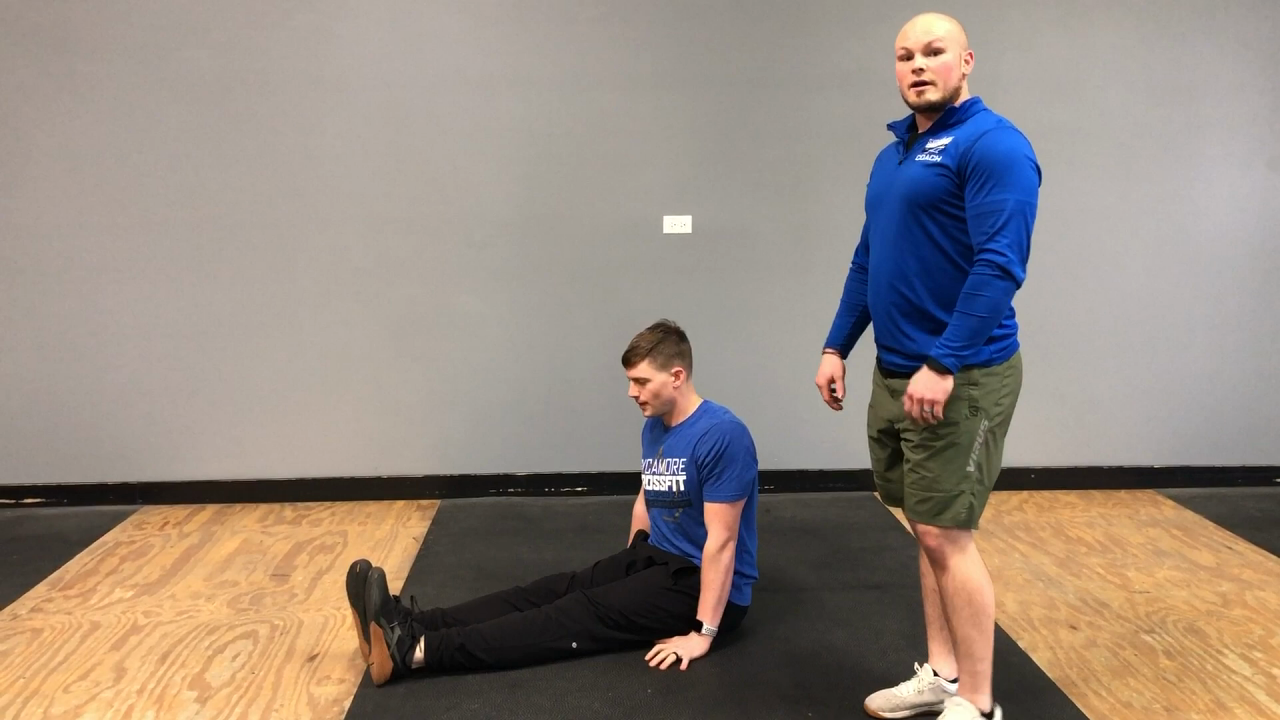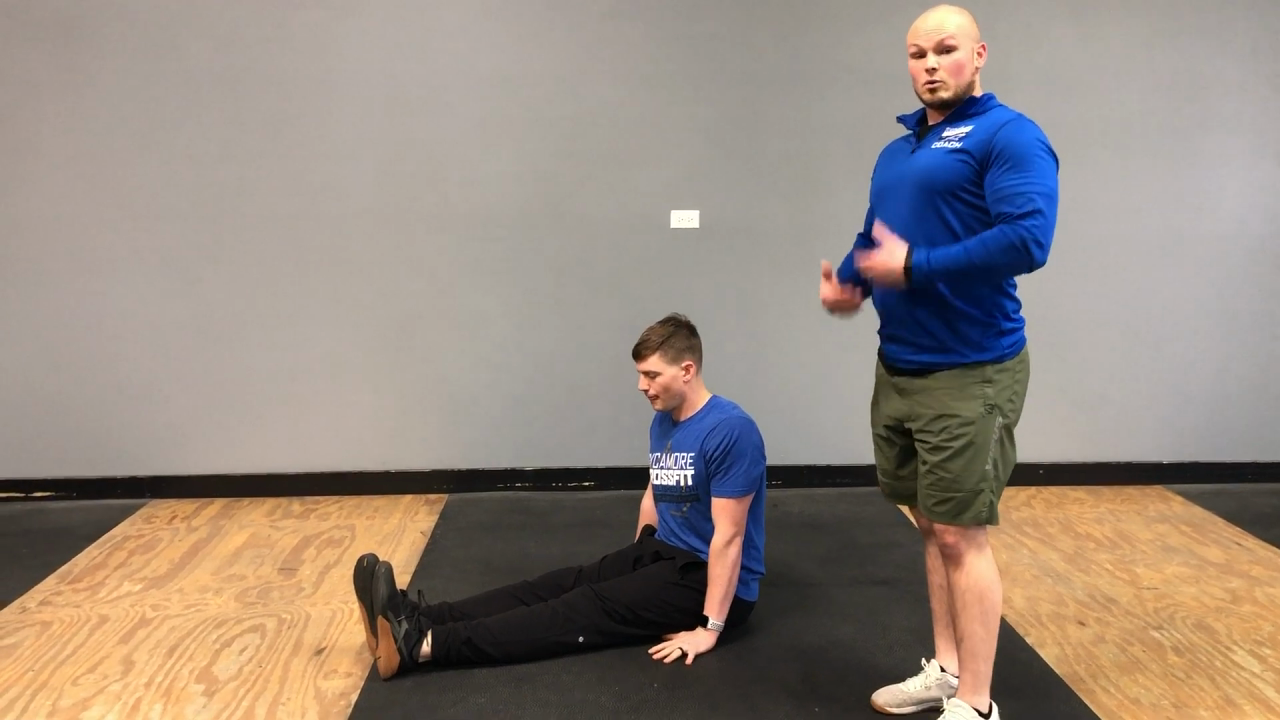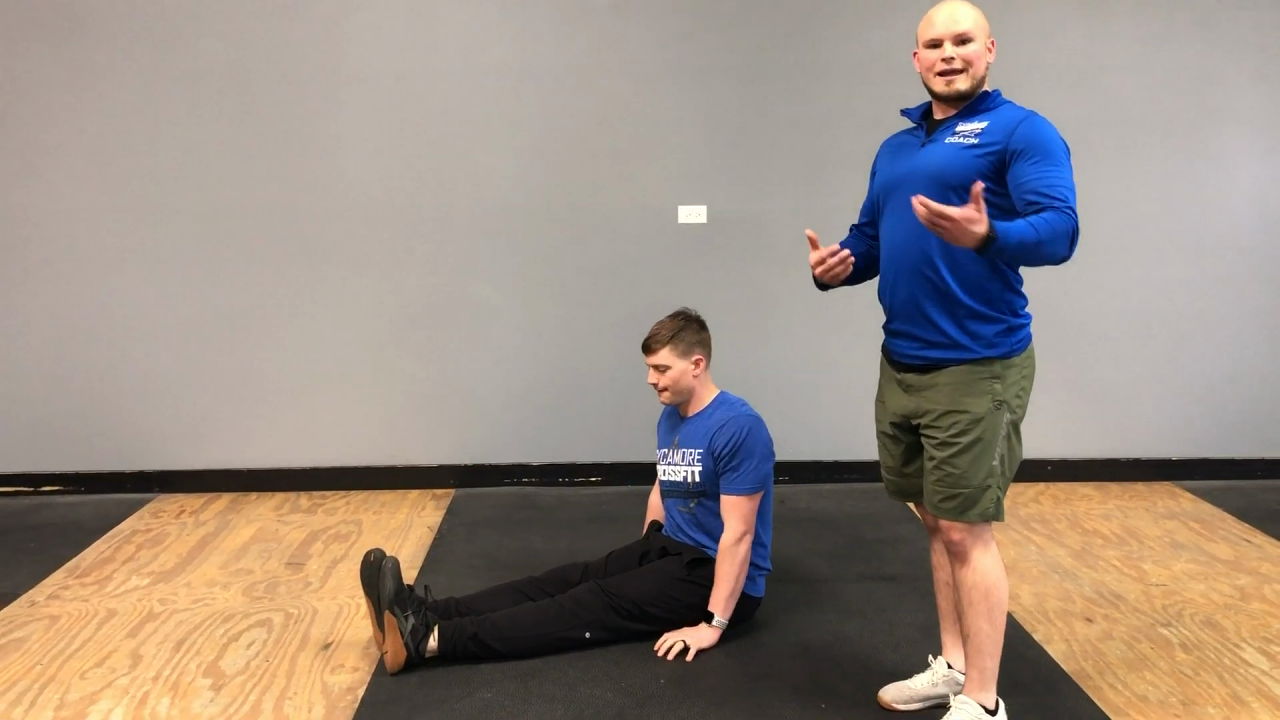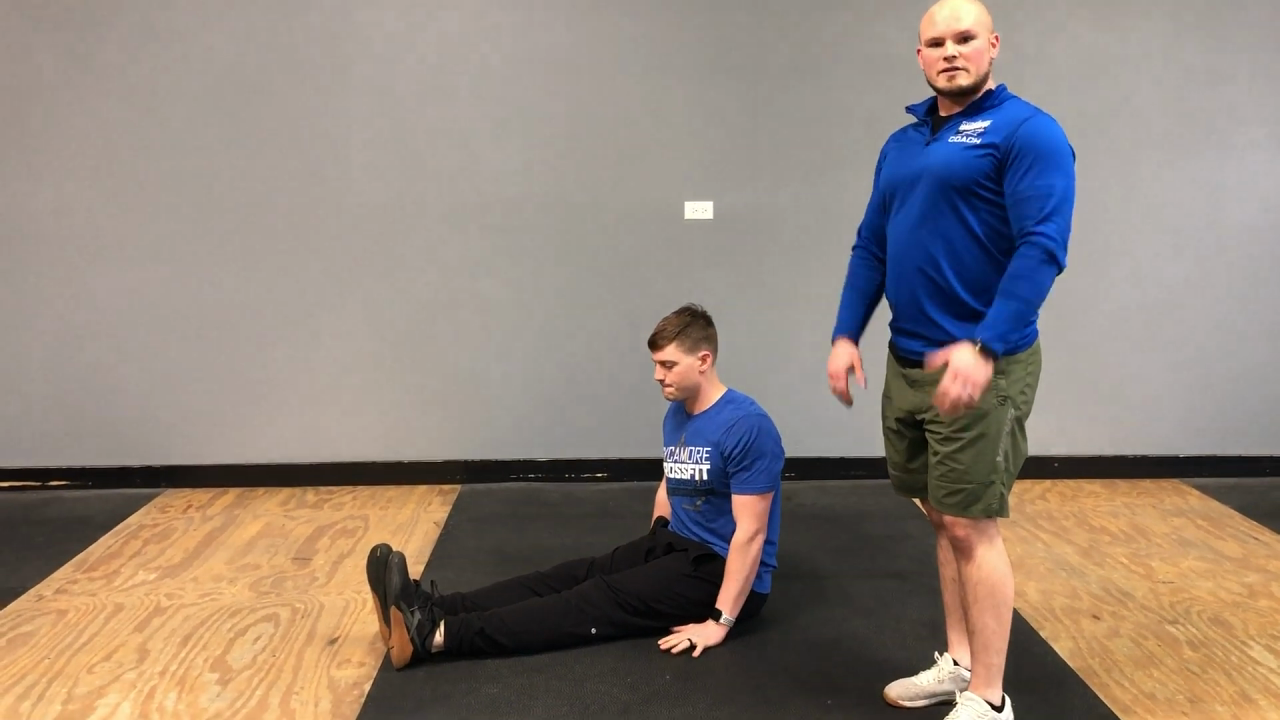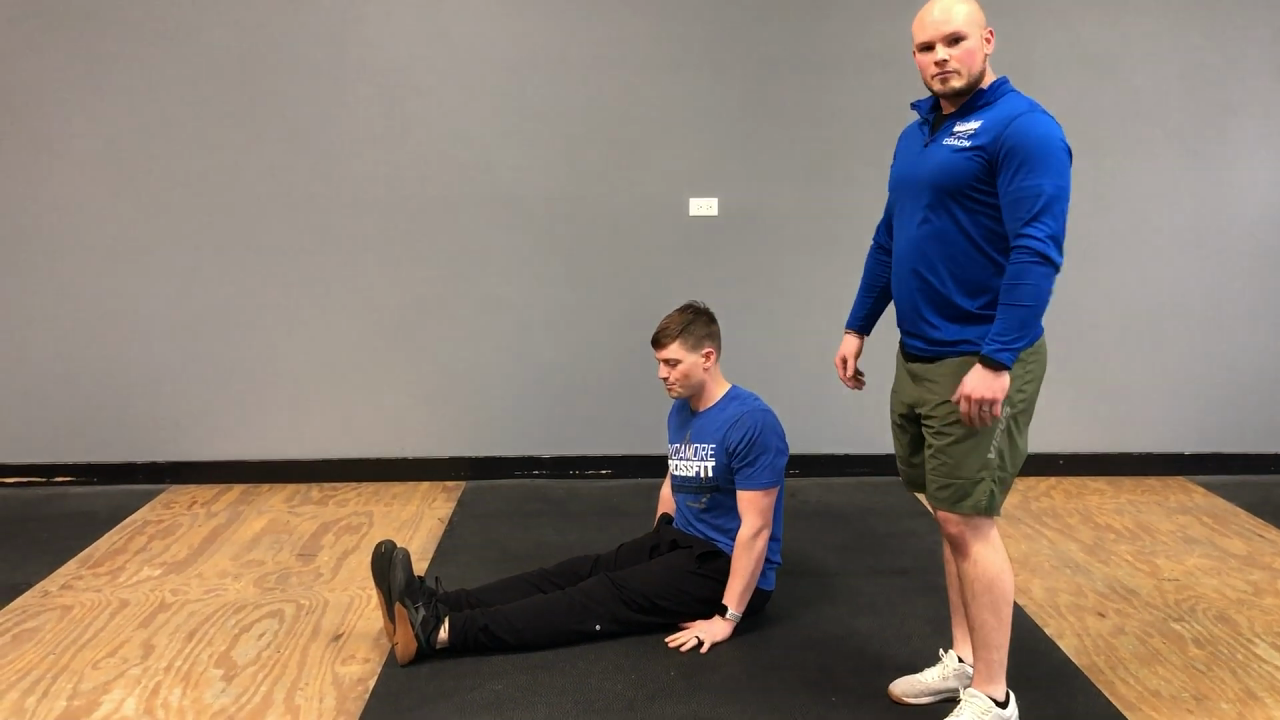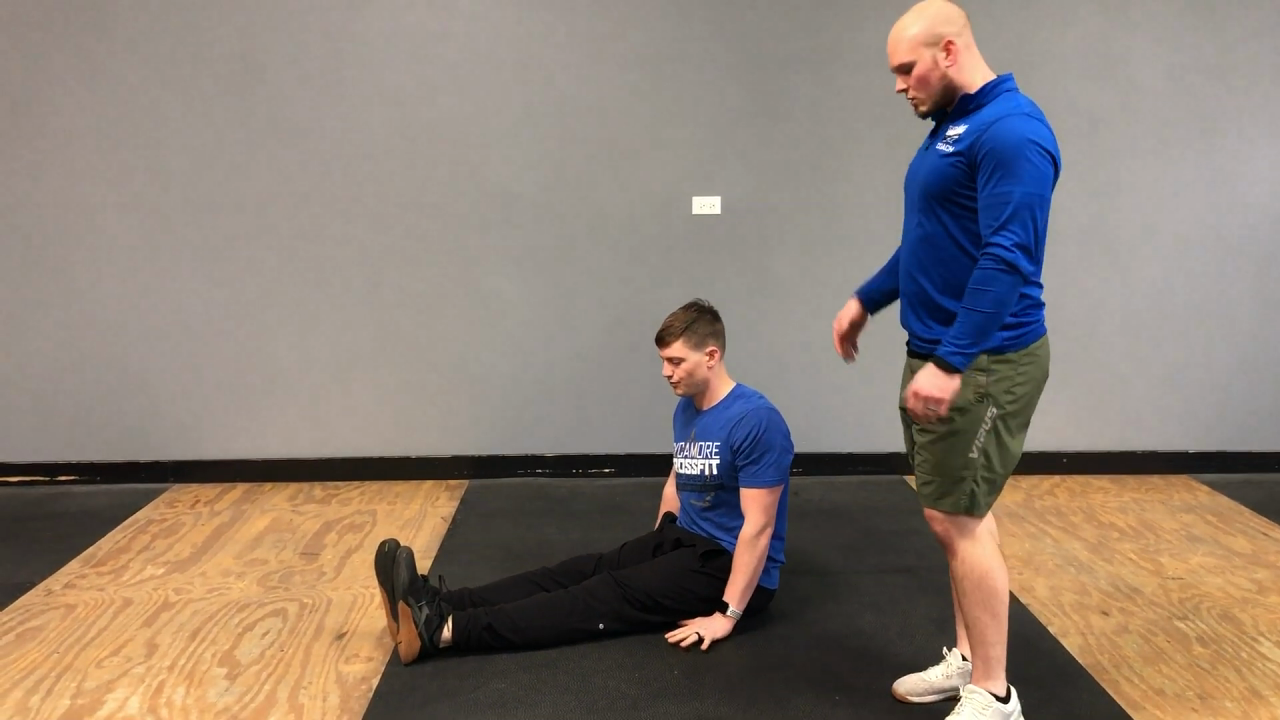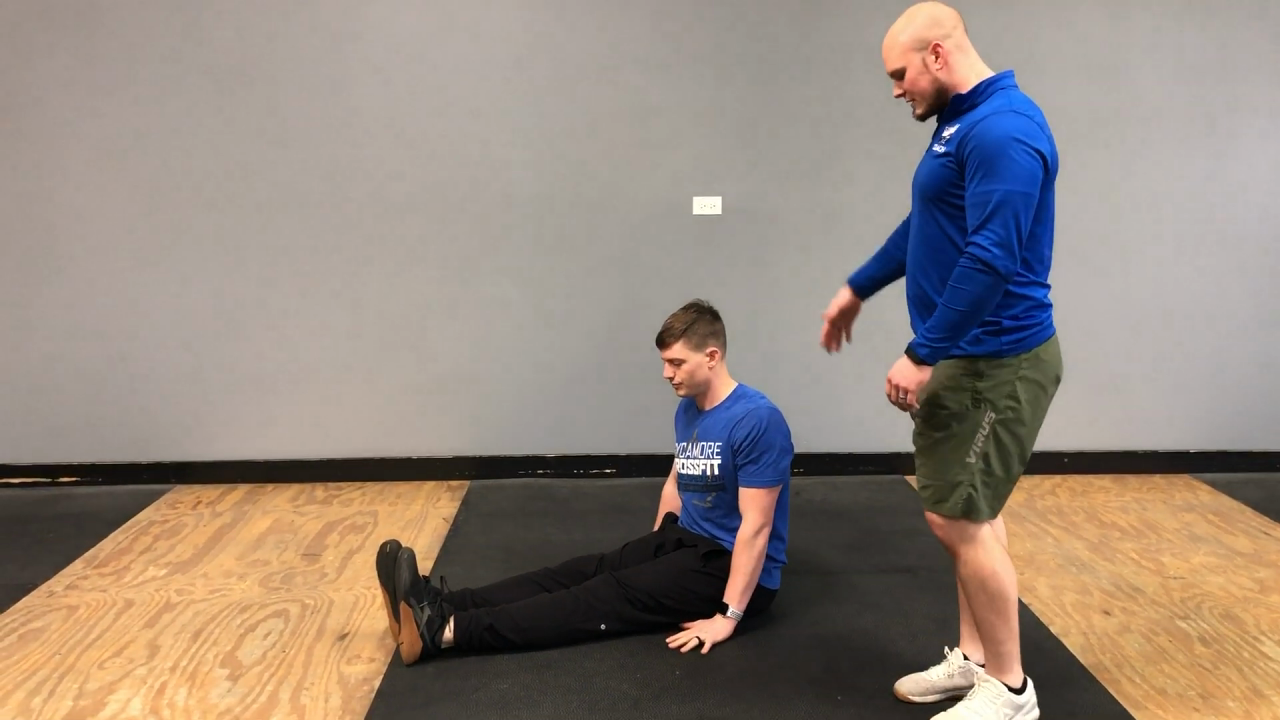
dt=0.3s
person 1, frame 1
left shoulder: (993, 145)
right shoulder: (893, 155)
left elbow: (1002, 264)
right elbow: (868, 258)
left wrist: (944, 366)
right wrist: (837, 345)
left hip: (961, 377)
right hip: (898, 373)
left knee: (946, 536)
right knee: (926, 530)
person 1, frame 2
left shoulder: (1010, 137)
right shoulder: (897, 151)
left elbow: (1026, 240)
right elbow: (872, 245)
left wrist: (914, 269)
right wrist: (844, 281)
left hip: (970, 372)
right hip: (898, 371)
left knee: (961, 536)
right knee: (932, 526)
person 1, frame 3
left shoulder: (1022, 132)
right shoulder: (896, 148)
left elbow: (1056, 229)
right elbow: (871, 236)
left wrist: (988, 238)
right wrist: (837, 263)
left hip: (977, 369)
right hip: (901, 365)
left knee: (967, 532)
right knee: (936, 522)
person 1, frame 4
left shoulder: (1026, 132)
right shoulder: (901, 143)
left elbow: (1043, 248)
right elbow: (872, 243)
left wrist: (983, 345)
right wrist: (845, 332)
left hip: (979, 366)
right hip: (906, 363)
left knee: (972, 527)
right knee: (941, 518)
person 1, frame 5
left shoulder: (1023, 129)
right shoulder: (916, 135)
left elbow: (1035, 253)
right elbow: (889, 240)
left wrist: (998, 359)
right wrist: (858, 326)
left hip: (981, 364)
right hip: (919, 358)
left knee: (968, 523)
right knee: (950, 516)
right ankle: (964, 660)
person 1, frame 6
left shoulder: (1011, 131)
right shoulder: (947, 128)
left elbow: (1007, 259)
left wrist: (952, 362)
right wrist: (866, 299)
left hip: (987, 361)
right hip: (933, 352)
left knee: (955, 519)
right knee: (957, 515)
right ankle: (968, 658)
person 1, frame 7
left shoulder: (1004, 130)
right shoulder: (960, 125)
left elbow: (989, 260)
right elbow: (923, 232)
left wrist: (922, 353)
right wrist: (857, 289)
left hip: (993, 363)
right hip: (962, 358)
left knee: (959, 521)
right knee: (965, 514)
right ankle: (973, 657)
person 2, frame 1
left shoulder: (721, 435)
right shoulder: (655, 426)
left elbow: (721, 540)
left wrist: (703, 632)
right wrist: (628, 573)
left hip: (707, 585)
right hip: (660, 558)
left knee: (584, 614)
right knee: (557, 590)
left ankle: (415, 651)
right ankle: (412, 627)
person 2, frame 2
left shoulder: (730, 430)
right shoulder: (663, 422)
left elbow: (728, 536)
left wrist: (709, 628)
right wrist: (635, 567)
left hip: (715, 579)
right hip: (668, 553)
left knee: (591, 608)
right knee: (565, 584)
left ankle: (423, 644)
right ankle: (421, 620)
person 2, frame 3
left shoulder: (738, 428)
right shoulder: (671, 417)
left elbow: (738, 533)
left wrist: (713, 623)
right wrist: (642, 563)
left hip: (718, 575)
right hip: (673, 549)
left knee: (597, 604)
right knee: (571, 580)
left ankle: (428, 640)
right ankle: (426, 616)
person 2, frame 4
left shoulder: (747, 427)
right shoulder: (676, 414)
left elbow: (750, 532)
left wrist: (720, 621)
right wrist: (648, 558)
left hip: (723, 570)
right hip: (679, 545)
left knee: (603, 599)
right knee: (576, 575)
left ankle: (435, 635)
right ankle: (433, 612)
person 2, frame 5
left shoulder: (752, 422)
right shoulder: (681, 412)
left elbow: (756, 528)
left wrist: (727, 617)
right wrist: (653, 556)
left hip: (727, 566)
right hip: (683, 541)
left knee: (608, 597)
right knee: (580, 572)
left ankle: (440, 632)
right ankle: (437, 607)
person 2, frame 6
left shoulder: (756, 421)
right shoulder: (686, 410)
left elbow: (758, 526)
left wrist: (727, 614)
right wrist: (655, 552)
left hip: (731, 565)
right hip: (687, 540)
left knee: (611, 594)
right knee: (583, 570)
left ankle: (444, 630)
right ankle: (441, 607)
person 2, frame 7
left shoulder: (756, 421)
right shoulder: (688, 410)
left elbow: (756, 527)
left wrist: (727, 616)
right wrist: (654, 555)
left hip: (733, 567)
right hip: (687, 540)
left knee: (612, 596)
right knee: (585, 572)
left ankle: (446, 631)
right ankle: (442, 607)
